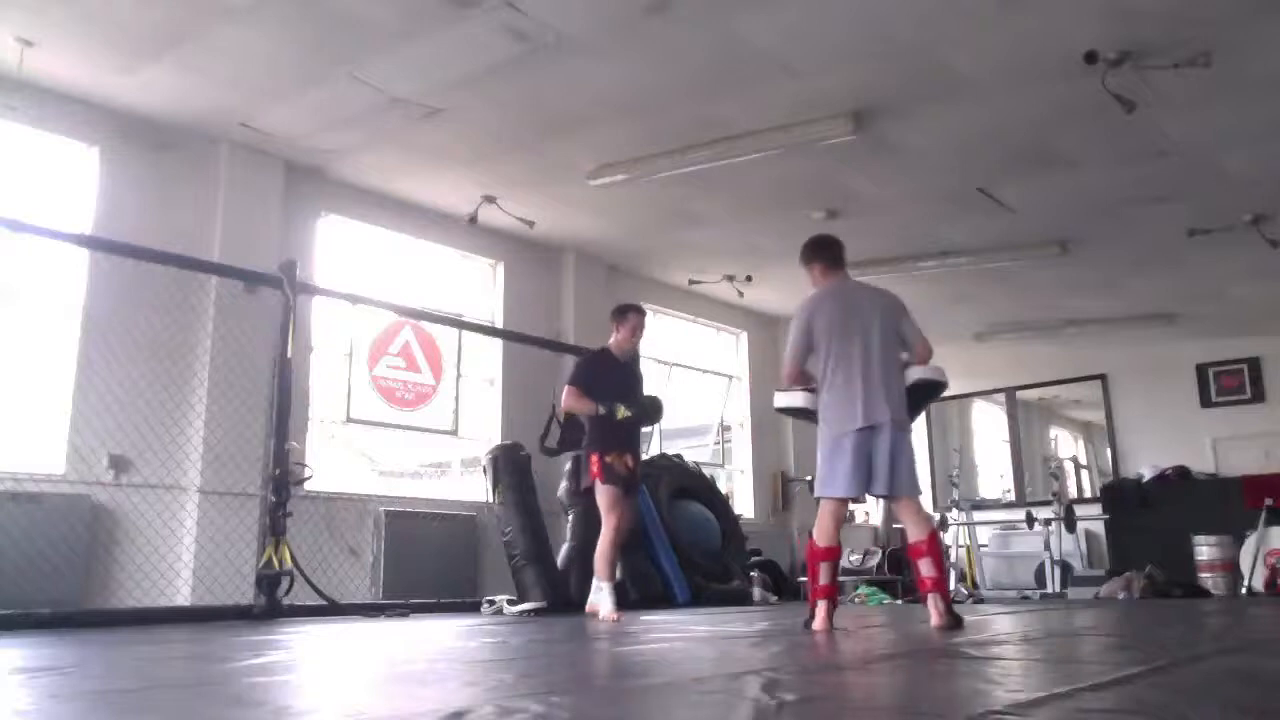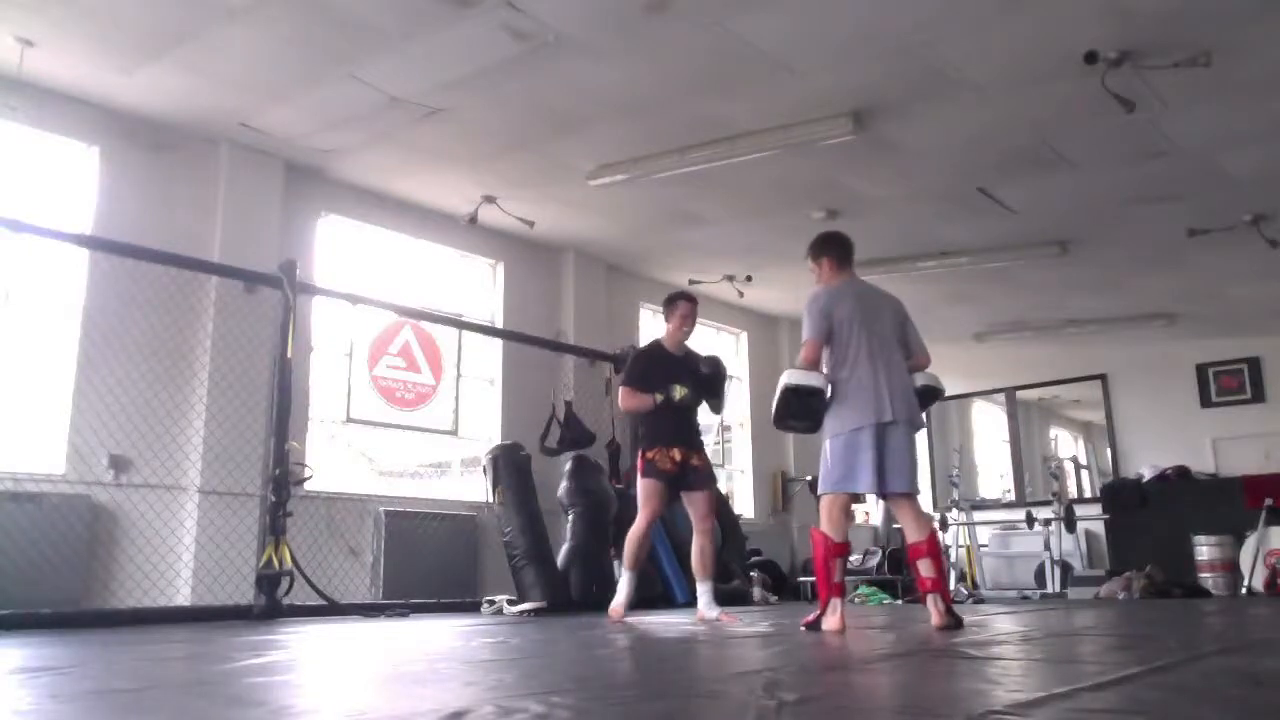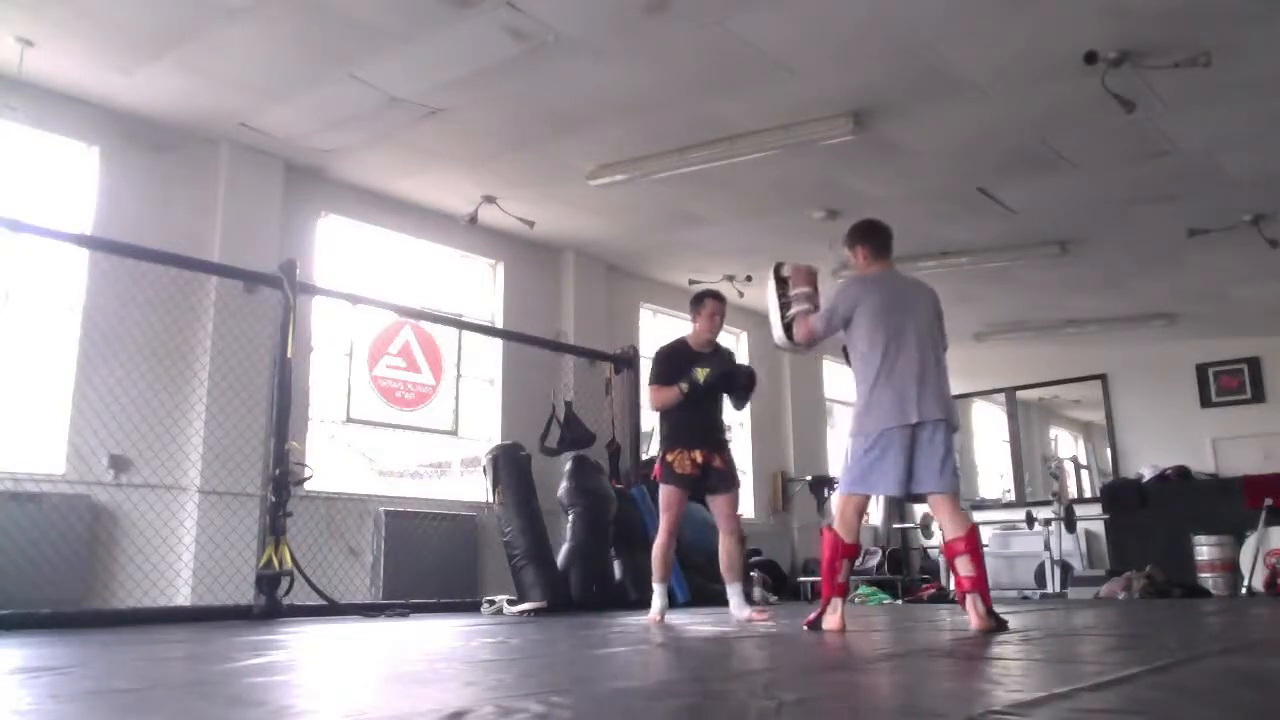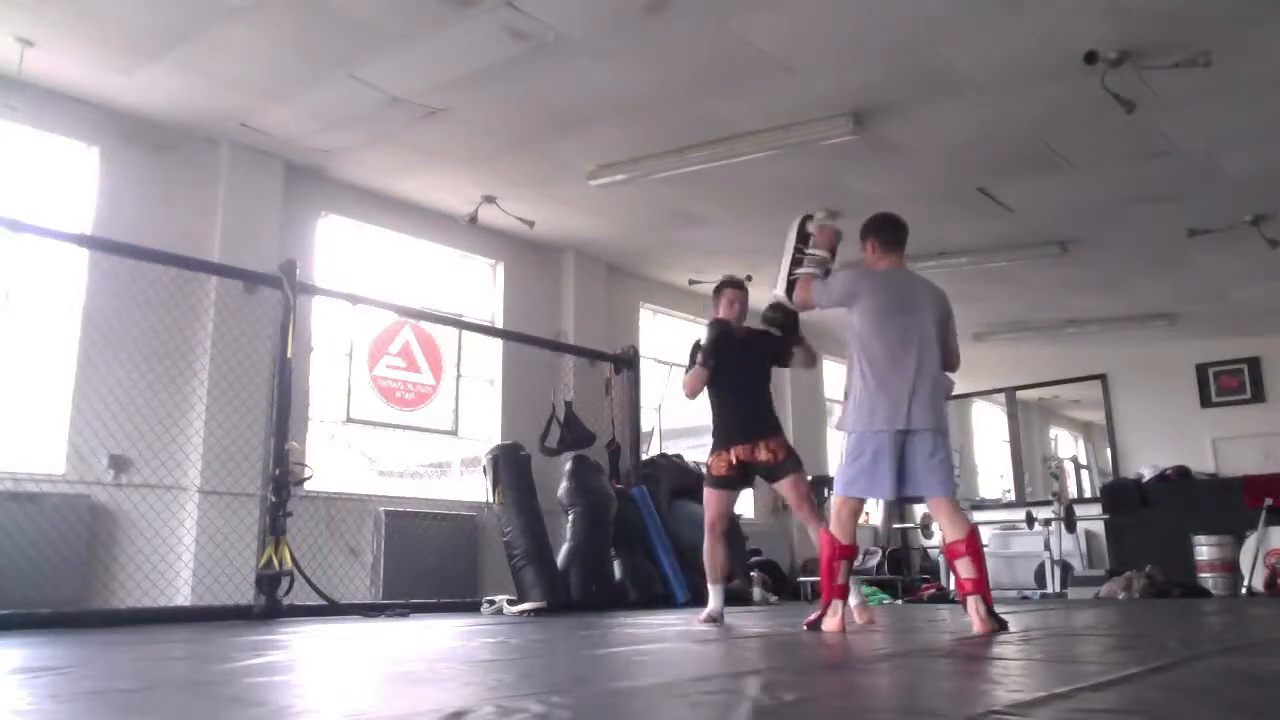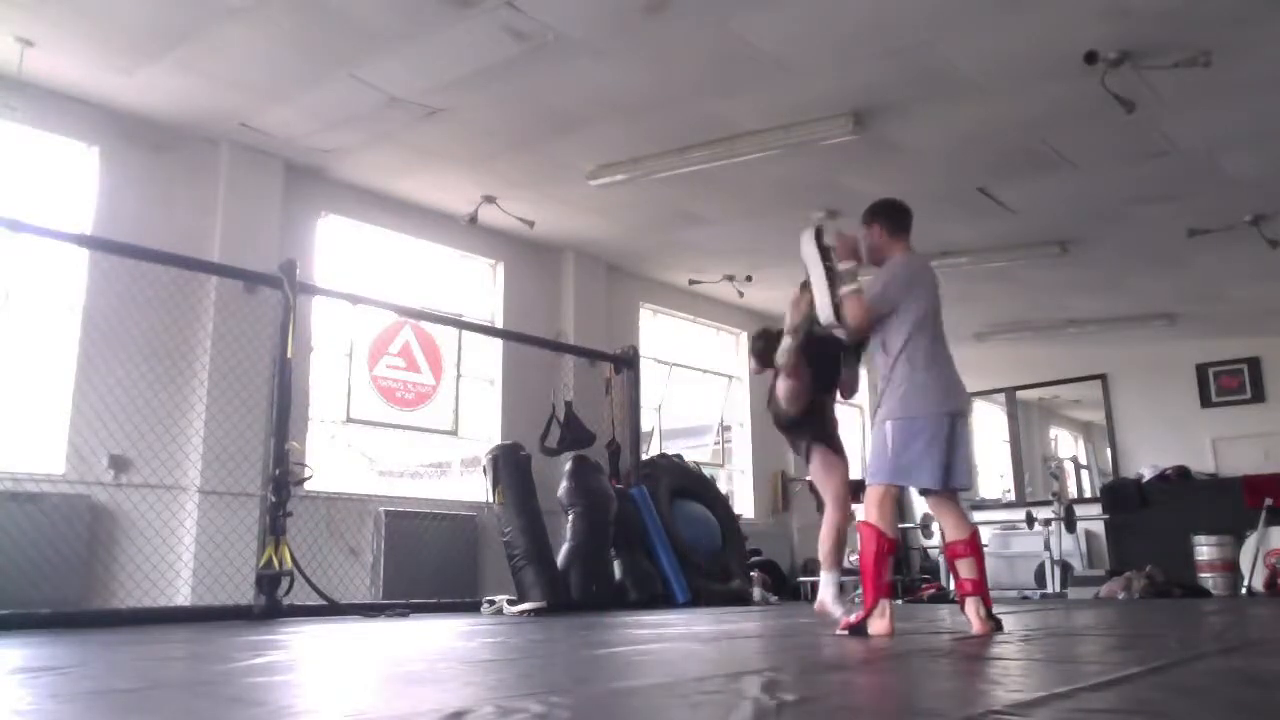
dt=0.7s
person 1, frame 1
left shoulder: (811, 307)
right shoulder: (887, 299)
left elbow: (791, 375)
right elbow: (923, 353)
left hip: (840, 419)
right hip: (889, 414)
left knee: (829, 511)
right knee: (908, 506)
left ankle: (821, 608)
right ankle: (938, 604)
person 1, frame 2
left shoulder: (823, 298)
right shoulder: (890, 301)
left elbow: (810, 356)
right elbow: (922, 360)
left hip: (851, 414)
right hip: (898, 410)
left knee: (833, 507)
right knee: (906, 506)
left ankle: (832, 608)
right ankle: (938, 603)
person 1, frame 3
left shoulder: (855, 289)
right shoulder: (925, 292)
left elbow: (803, 334)
left wrist: (802, 289)
left hip: (880, 414)
right hip: (932, 411)
left knee: (848, 507)
right knee: (946, 504)
left ankle: (832, 608)
right ankle: (978, 606)
person 1, frame 4
left shoulder: (858, 280)
right shoulder: (934, 294)
left elbow: (800, 297)
right elbow: (951, 362)
left wrist: (820, 251)
left hip: (872, 418)
right hip: (925, 417)
left knee: (844, 509)
right knee: (946, 508)
left ankle: (833, 609)
right ankle: (979, 606)
person 1, frame 5
left shoulder: (899, 270)
right shoulder: (916, 271)
left elbow: (855, 320)
right elbow: (874, 326)
left wrist: (843, 266)
left hip: (909, 403)
right hip: (940, 402)
left knee: (880, 498)
right knee: (945, 502)
left ankle: (877, 610)
right ankle: (978, 608)
person 2, frame 1
left shoulder: (633, 368)
right shoulder: (593, 362)
right elbow: (568, 401)
right wrist: (609, 409)
left hip: (630, 454)
right hip: (603, 452)
left knee: (624, 528)
right knee: (613, 522)
left ankle: (595, 596)
right ankle: (605, 601)
person 2, frame 2
left shoulder: (696, 361)
right shoulder: (646, 357)
right elbow: (625, 401)
right wrist: (665, 395)
left hip: (691, 449)
right hip: (656, 448)
left knee: (705, 523)
right knee: (648, 516)
left ankle: (706, 603)
right ankle: (624, 590)
person 2, frame 3
left shoulder: (724, 357)
right shoulder: (670, 354)
left elbow: (738, 403)
right elbow: (656, 401)
left wrist: (743, 386)
right wrist: (692, 380)
left hip: (716, 450)
right hip: (678, 451)
left knee: (730, 527)
right knee: (668, 526)
left ankle: (738, 604)
right ankle: (658, 602)
person 2, frame 4
left shoulder: (763, 339)
right shoulder: (706, 346)
left elbow: (808, 362)
right elbow: (689, 391)
left wrist: (791, 333)
right wrist: (708, 349)
left hip: (768, 441)
right hip: (726, 446)
left knee: (808, 512)
right knee: (713, 526)
right ankle: (715, 605)
person 2, frame 5
left shoulder: (834, 344)
right shoulder: (787, 334)
left elbow: (846, 392)
right elbow: (758, 364)
left wrist: (852, 362)
left hip: (819, 418)
right hip: (792, 407)
left knee: (839, 503)
right knee: (794, 383)
left ankle: (828, 595)
right ankle: (790, 342)
